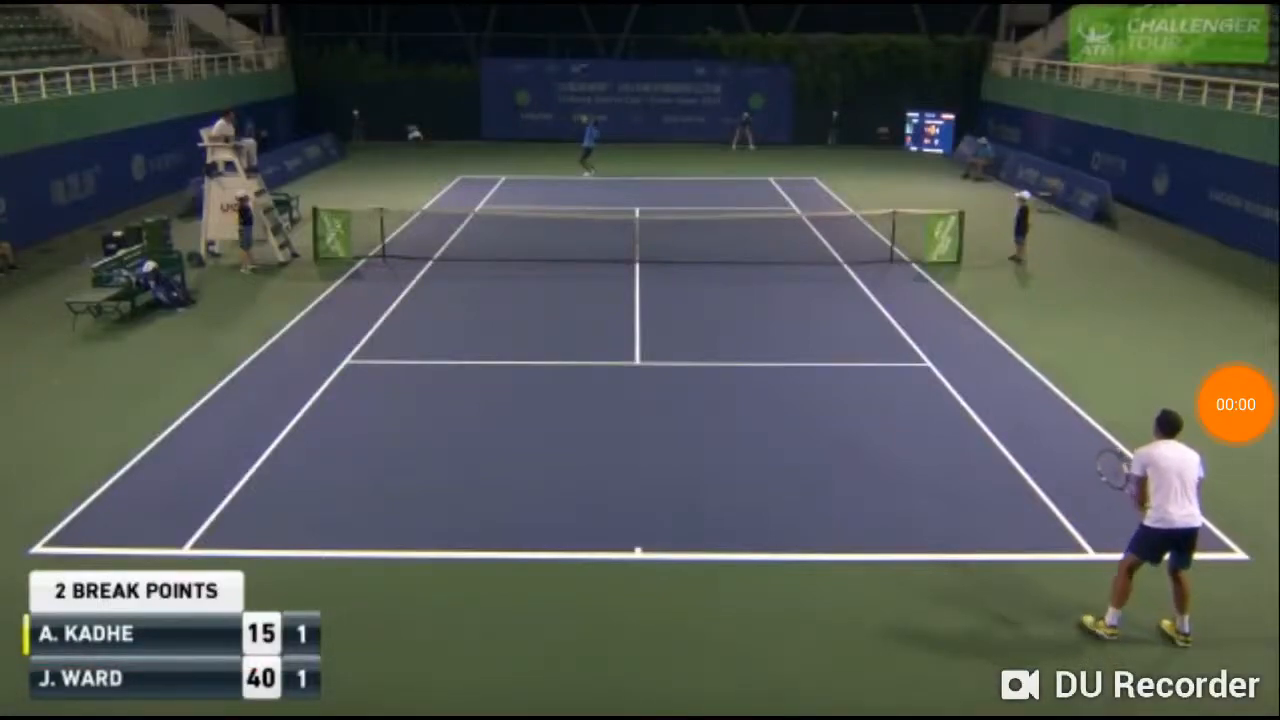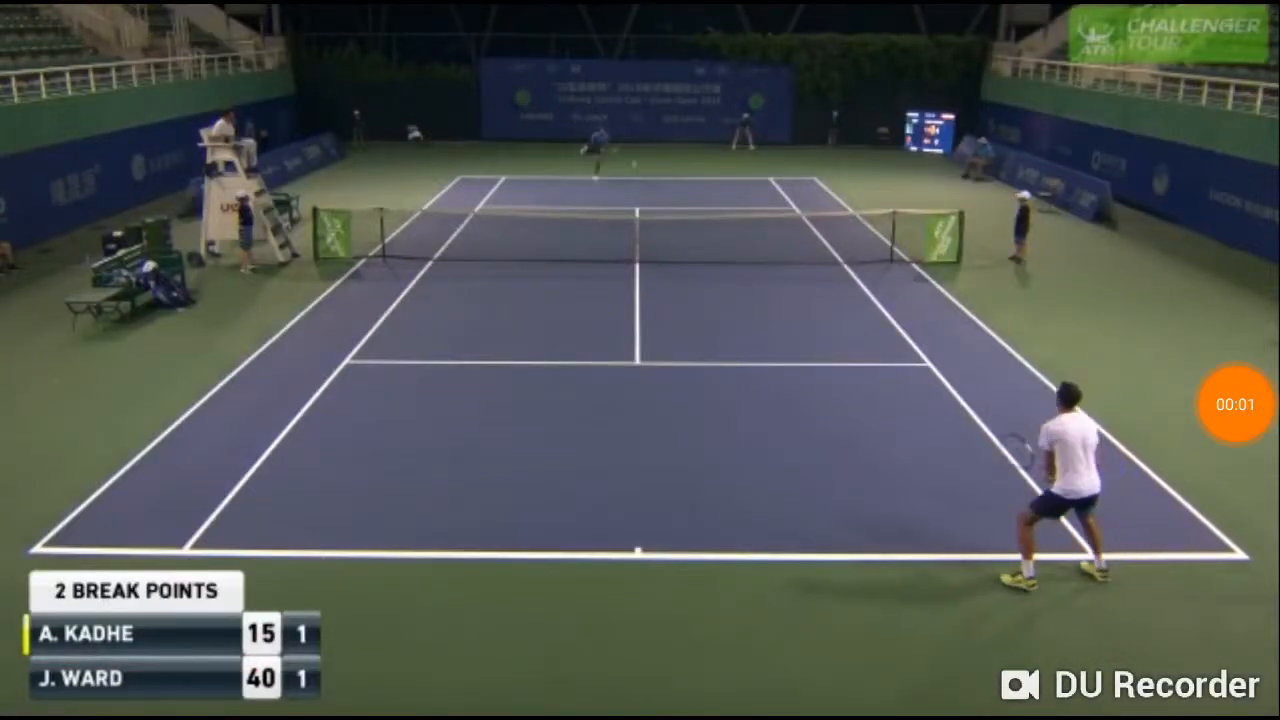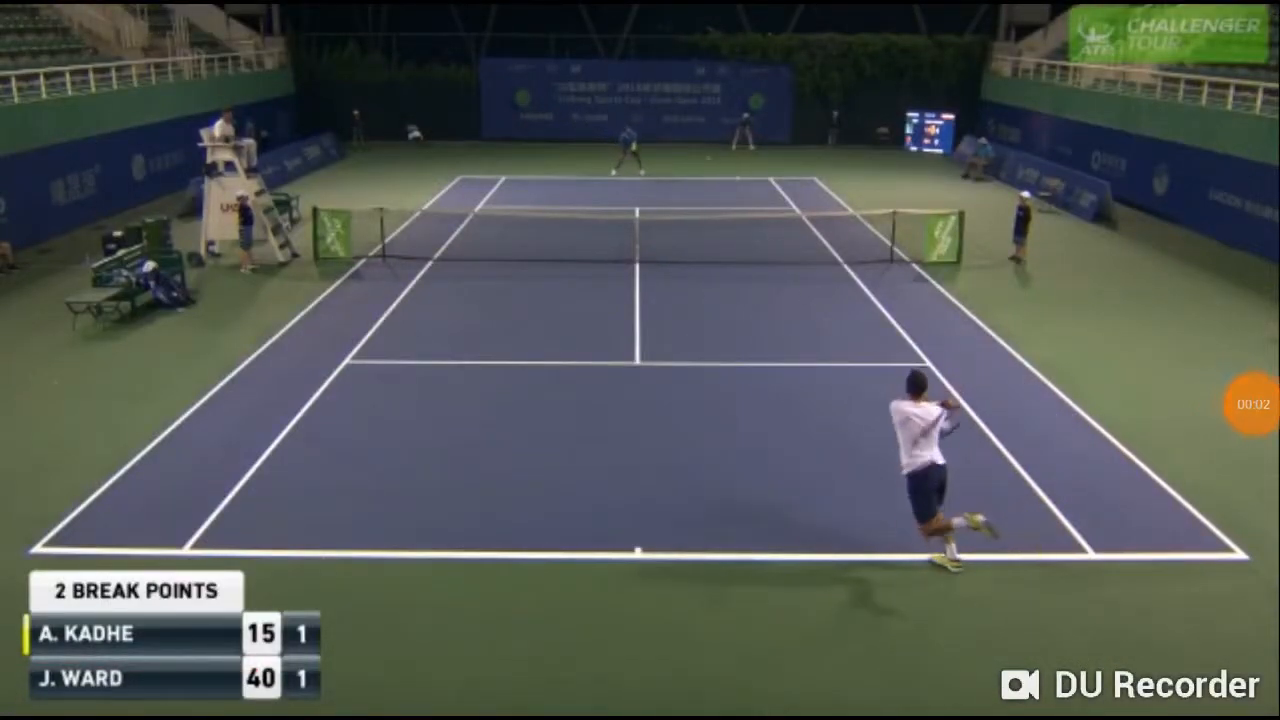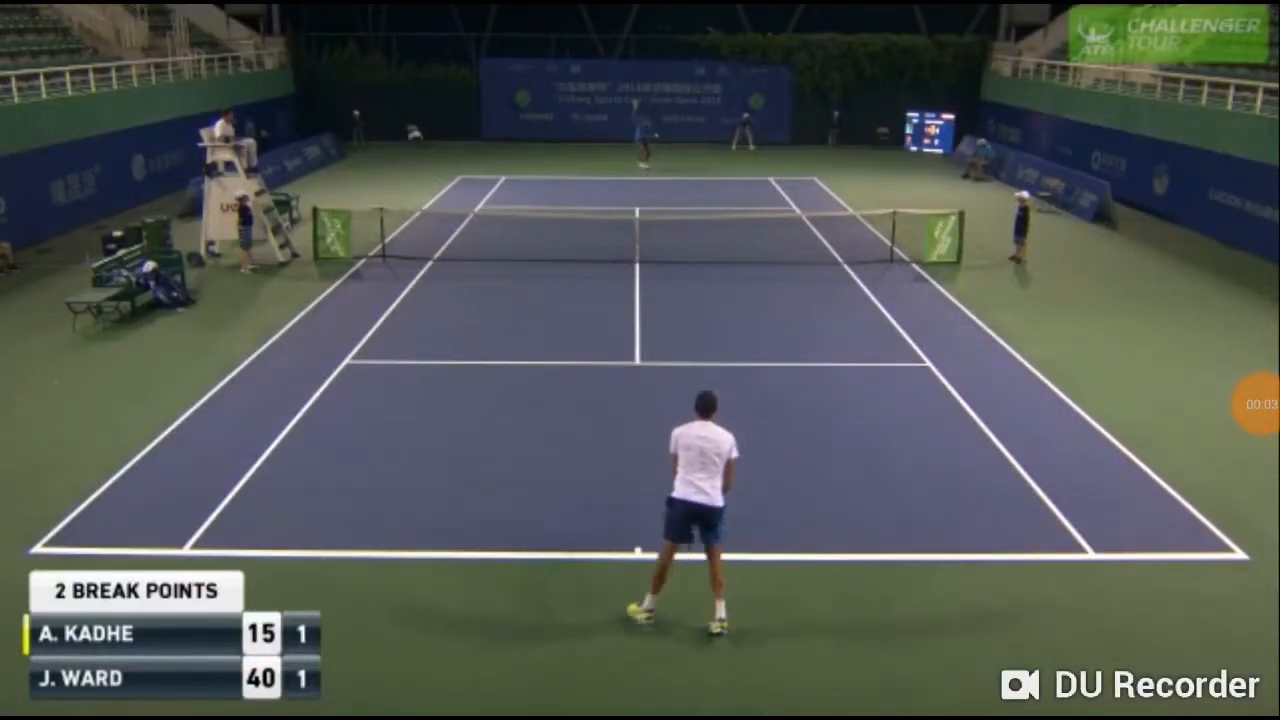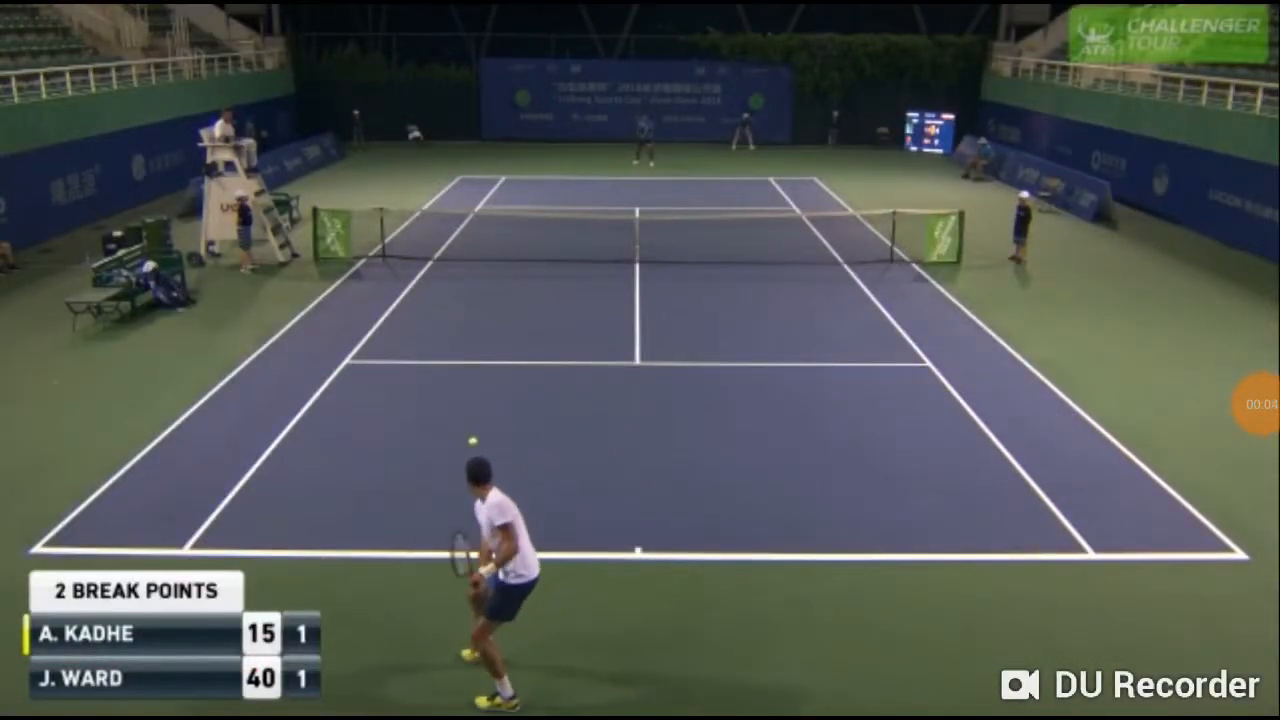
dt=1s
person 1, frame 1
left shoulder: (1144, 454)
right shoulder: (1193, 456)
left elbow: (1140, 497)
left hip: (1160, 523)
right hip: (1191, 523)
left knee: (1126, 567)
right knee: (1177, 572)
left ankle: (1109, 624)
right ankle: (1182, 630)
person 1, frame 2
left shoulder: (1051, 428)
right shoulder: (1091, 425)
left elbow: (1049, 464)
left wrist: (1055, 477)
left hip: (1066, 491)
right hip: (1093, 488)
left knee: (1024, 520)
right knee: (1087, 518)
left ankle: (1027, 576)
right ankle: (1100, 566)
person 1, frame 3
left shoulder: (896, 408)
right shoulder: (937, 412)
left wrist: (941, 406)
left hip: (918, 472)
right hip: (938, 467)
left knee: (929, 527)
right knee: (933, 513)
left ankle: (971, 521)
right ankle: (952, 556)
person 1, frame 4
left shoulder: (679, 433)
right shoulder: (728, 438)
left elbow: (676, 468)
right elbow: (729, 482)
left hip: (682, 501)
right hip: (712, 504)
left knee: (666, 554)
right knee: (714, 557)
left ankle: (648, 607)
right ankle: (720, 617)
person 1, frame 5
left shoulder: (496, 503)
right shoulder: (482, 504)
left elbow: (511, 546)
right elbow: (487, 543)
left wrist: (486, 571)
right wrist: (480, 573)
left hip: (518, 576)
right hip: (513, 572)
left knee: (479, 634)
right knee: (476, 597)
left ankle: (508, 696)
right ankle: (486, 652)
